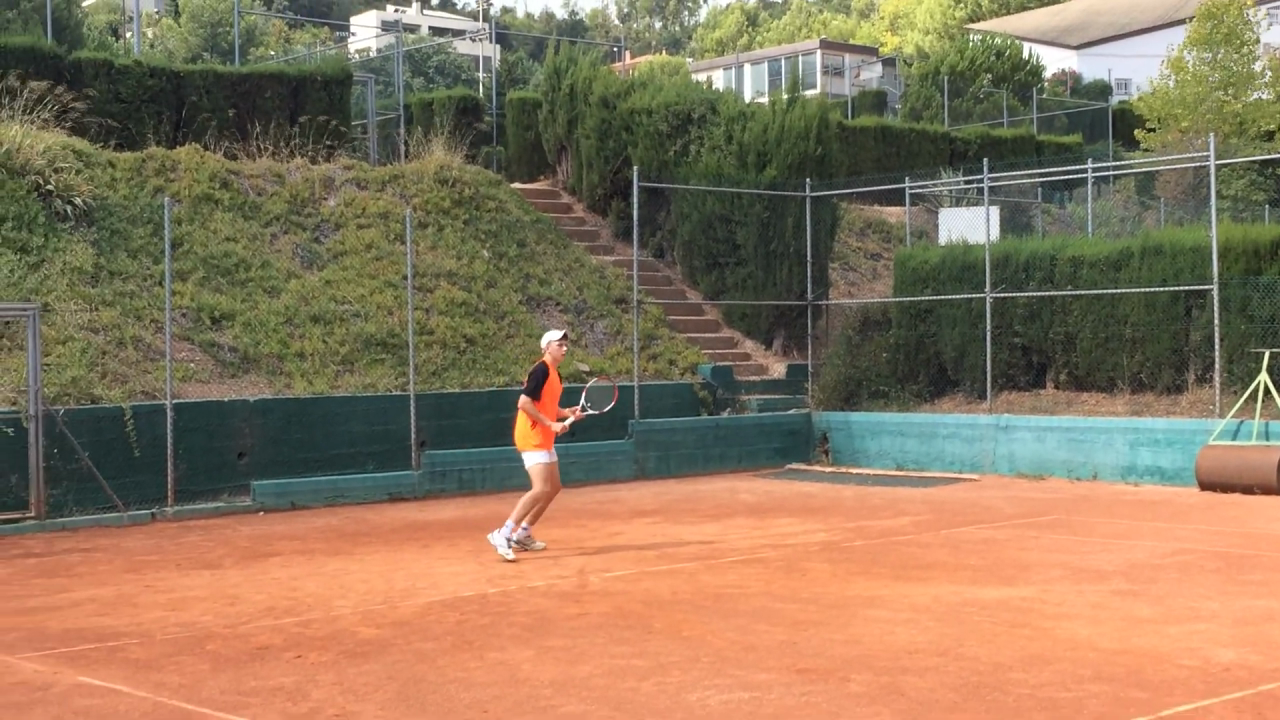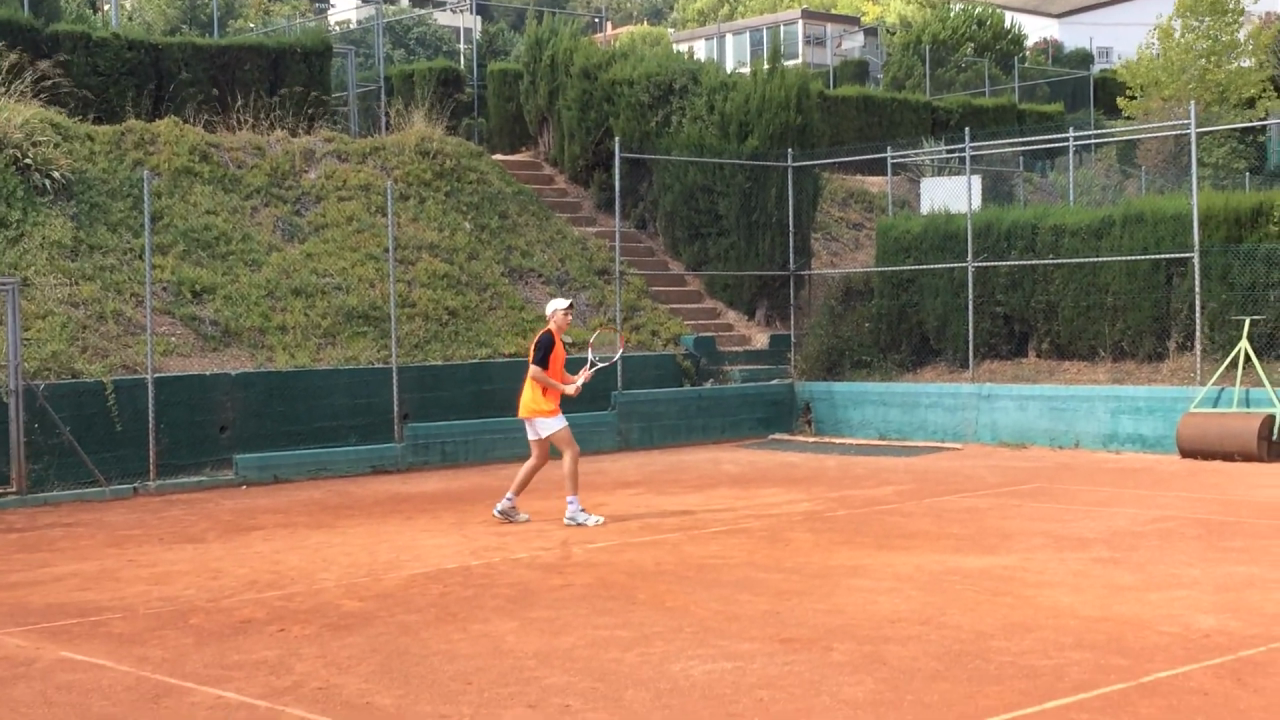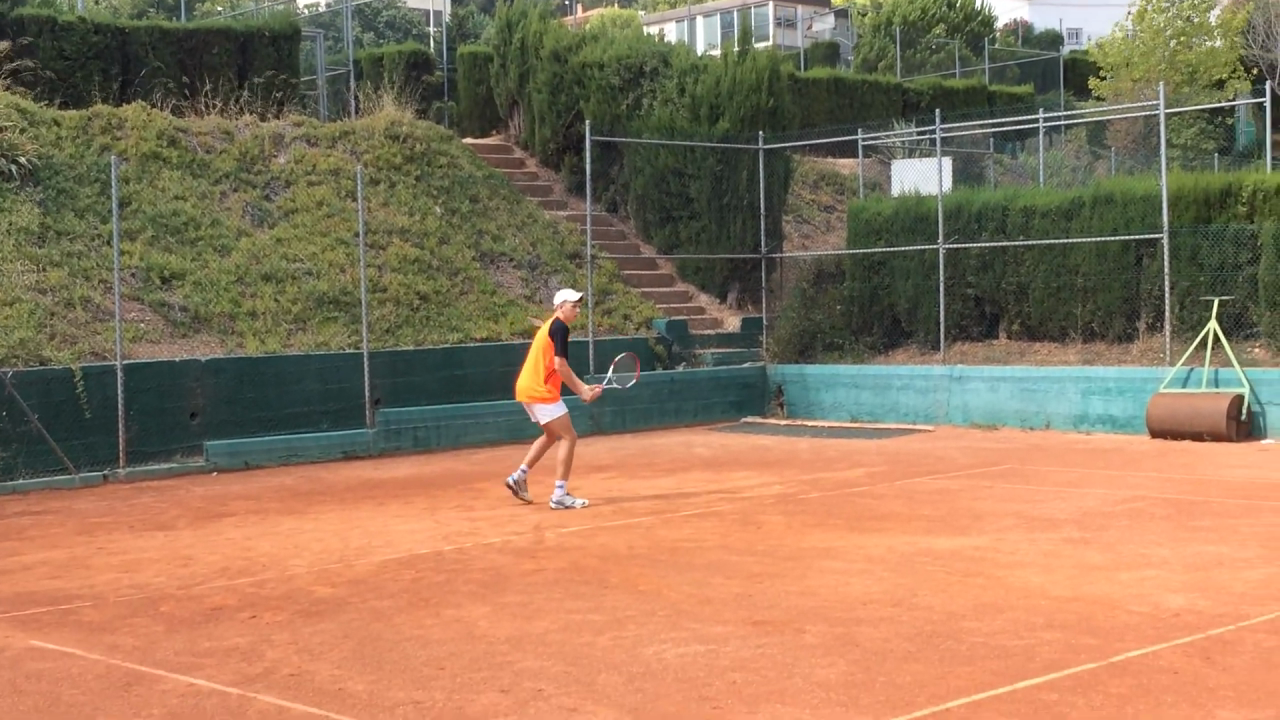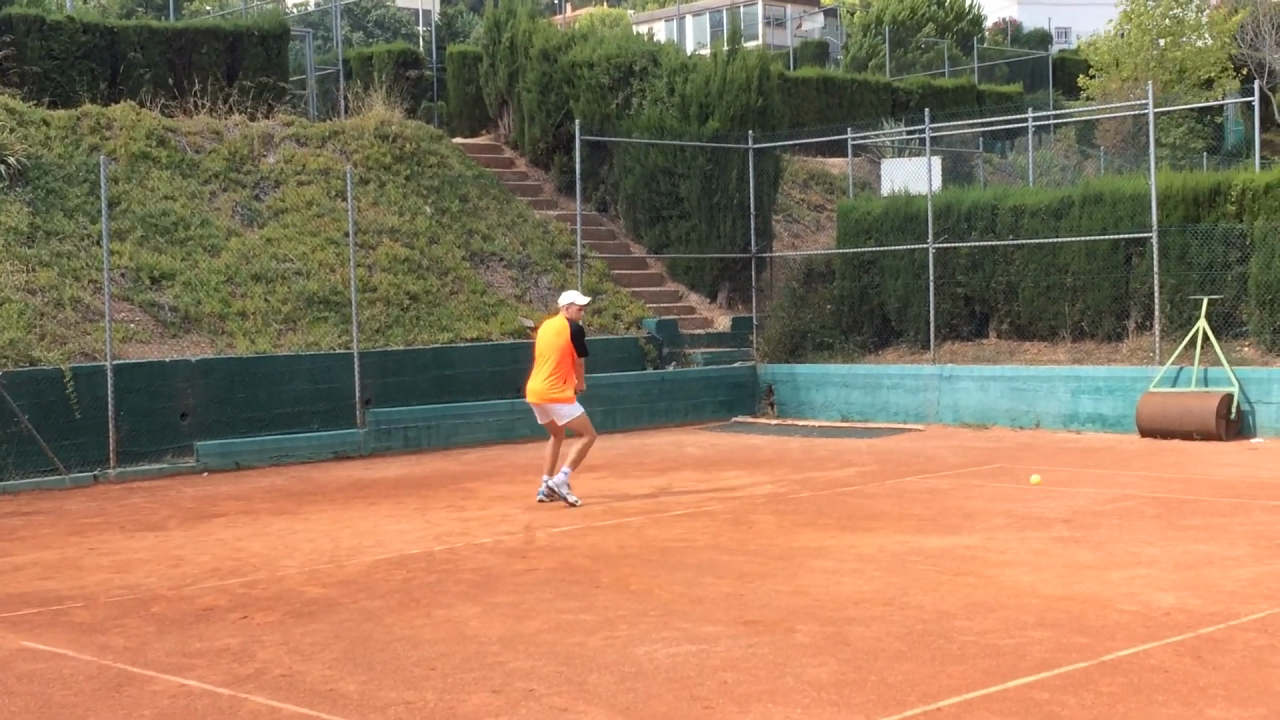
dt=0.3s
person 1, frame 1
left shoulder: (554, 373)
right shoulder: (541, 370)
right elbow: (524, 403)
left wrist: (567, 413)
right wrist: (550, 424)
left hip: (544, 440)
right hip: (531, 438)
left knee: (553, 486)
right knee: (540, 489)
left ankle: (522, 534)
right ankle: (502, 534)
person 1, frame 2
left shoulder: (555, 340)
right shoulder: (547, 338)
left elbow: (557, 373)
right elbow: (536, 373)
left wrist: (576, 379)
right wrist: (564, 388)
left hip: (535, 406)
right hip: (541, 406)
left knee: (539, 458)
right knee: (571, 451)
left ankle: (506, 505)
right ankle: (573, 510)
person 1, frame 3
left shoulder: (553, 326)
right shoulder: (560, 327)
left elbow: (560, 365)
right elbow: (560, 366)
left wrist: (583, 386)
right wrist: (581, 390)
left hip: (529, 388)
right hip: (540, 391)
left knee: (552, 435)
right knee: (568, 438)
left ankle: (519, 476)
right ankle: (560, 495)
person 1, frame 4
left shoulder: (544, 326)
right shoulder: (575, 328)
right elbow: (579, 364)
right wrist: (580, 383)
left hip: (533, 391)
right hip: (556, 394)
left knee: (557, 436)
right knee: (588, 435)
left ankle: (546, 487)
right ankle: (561, 479)
